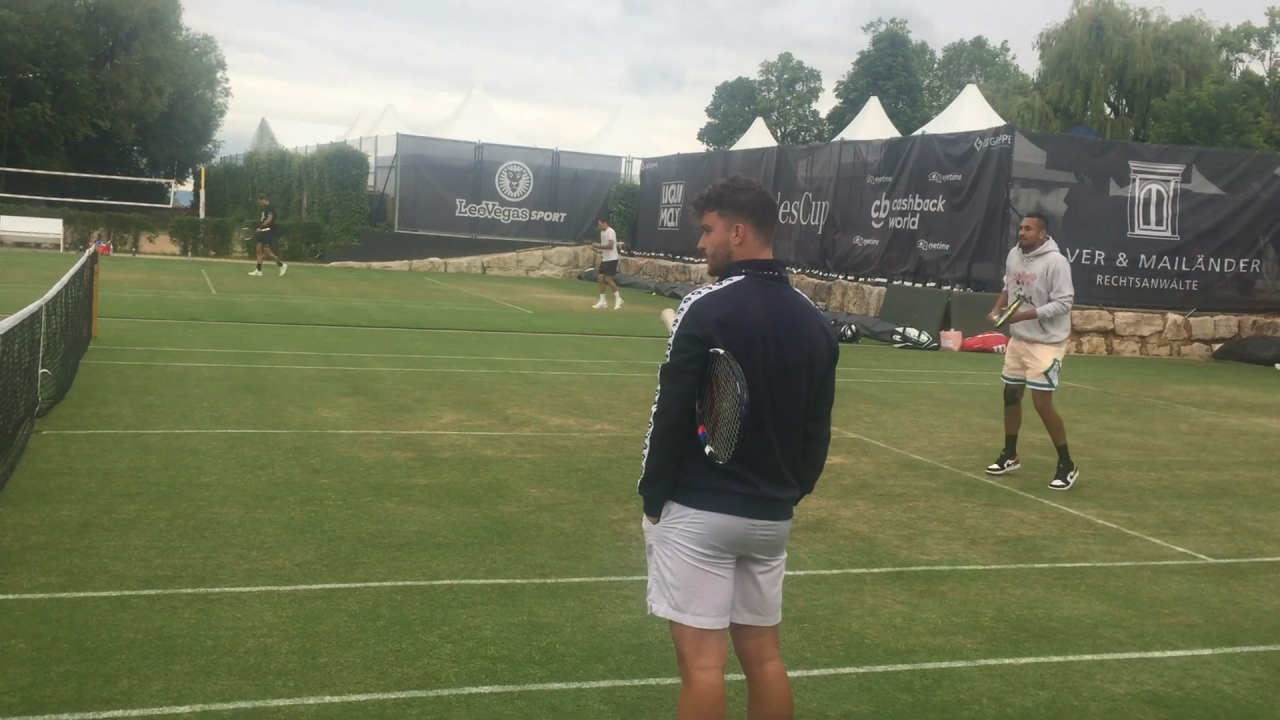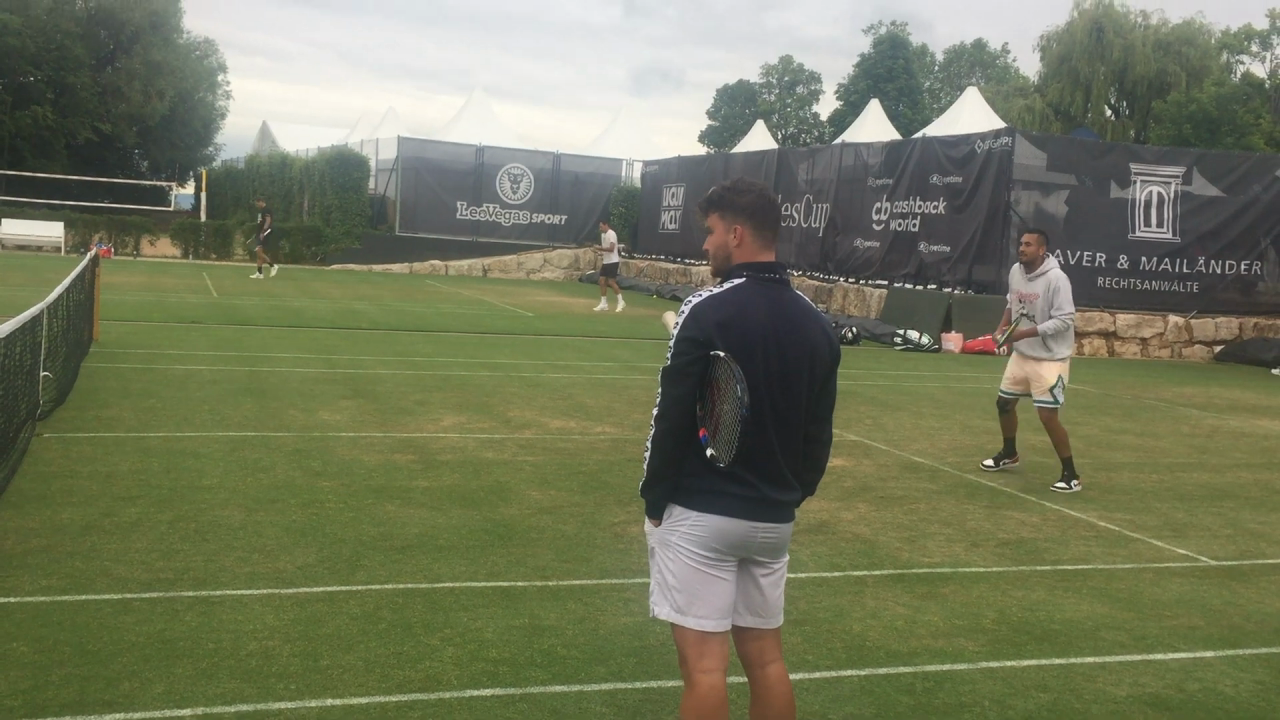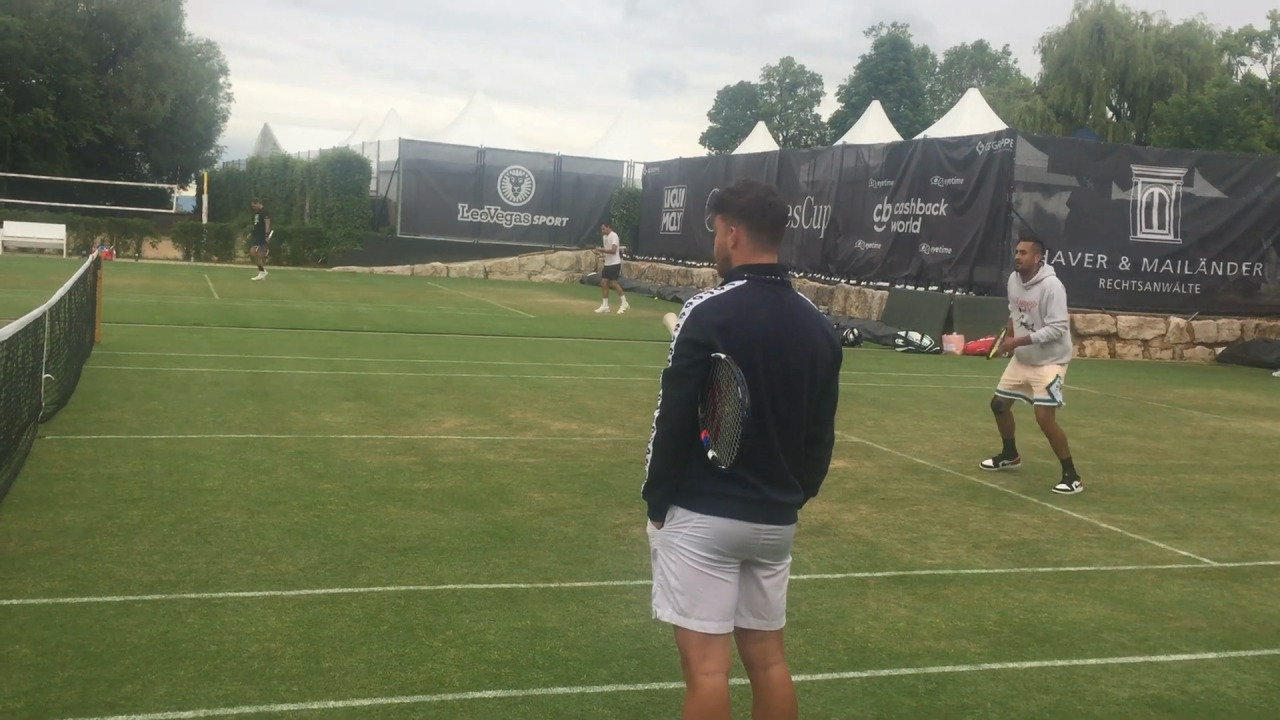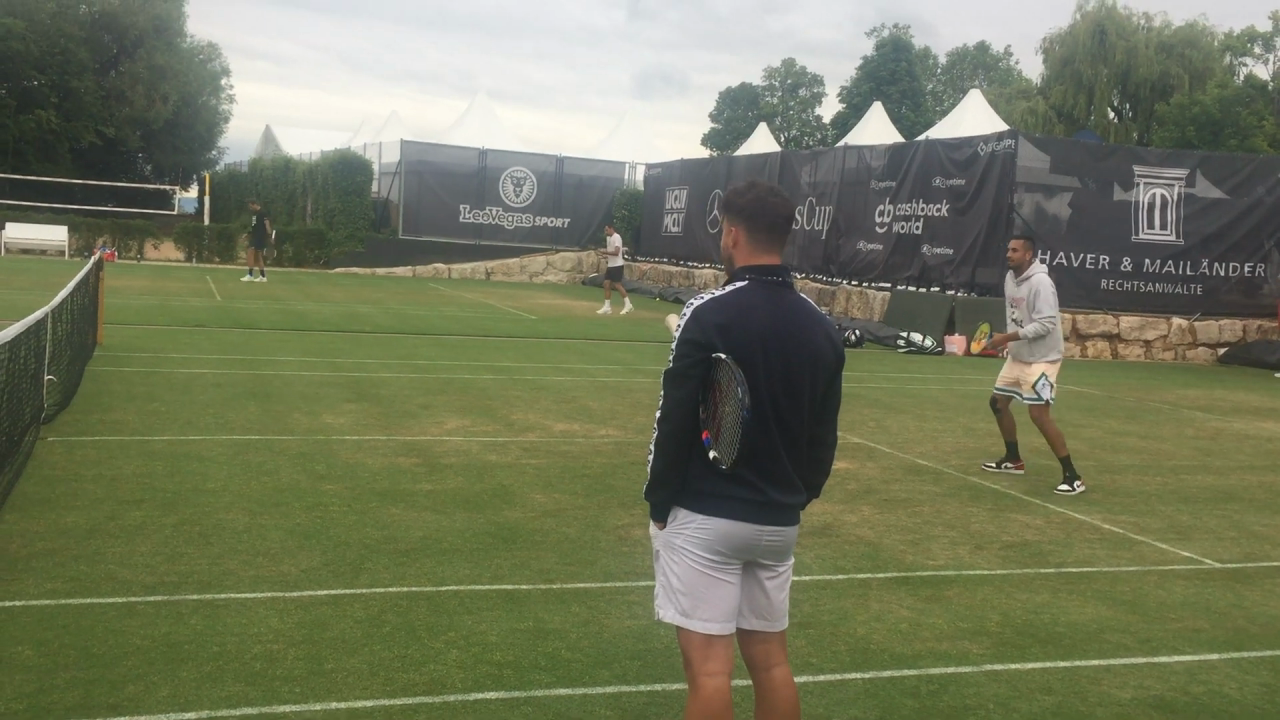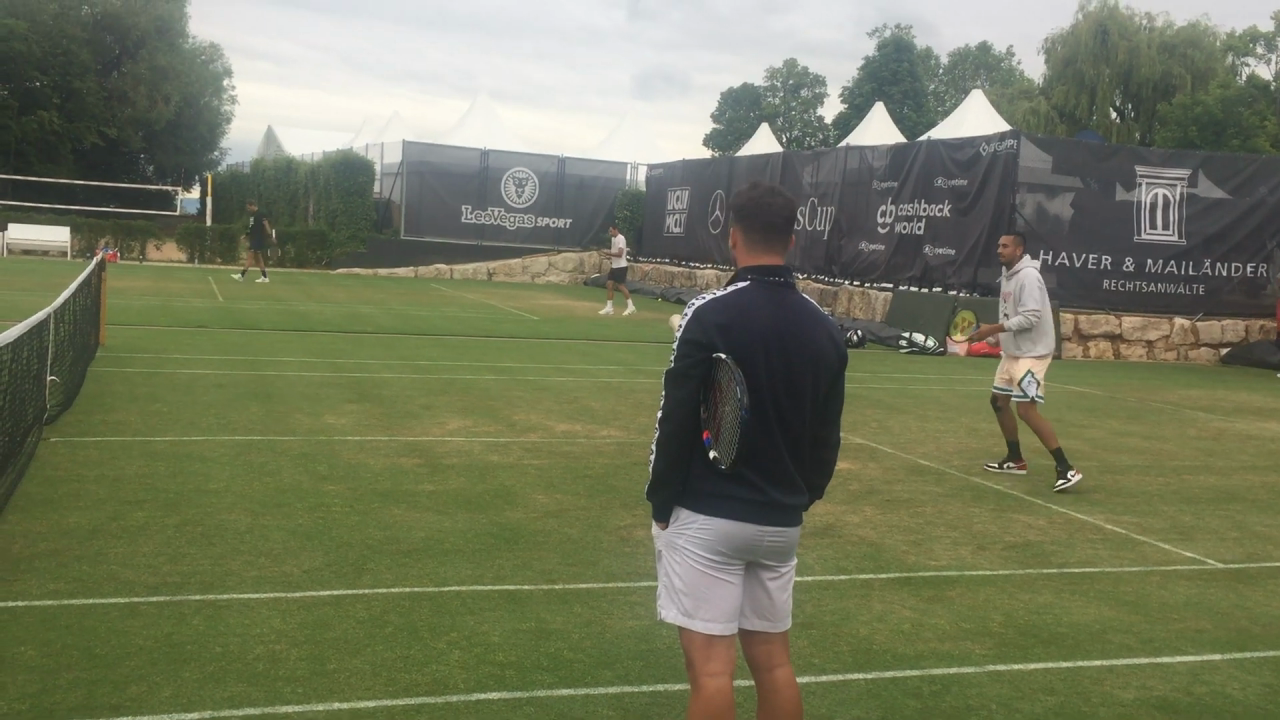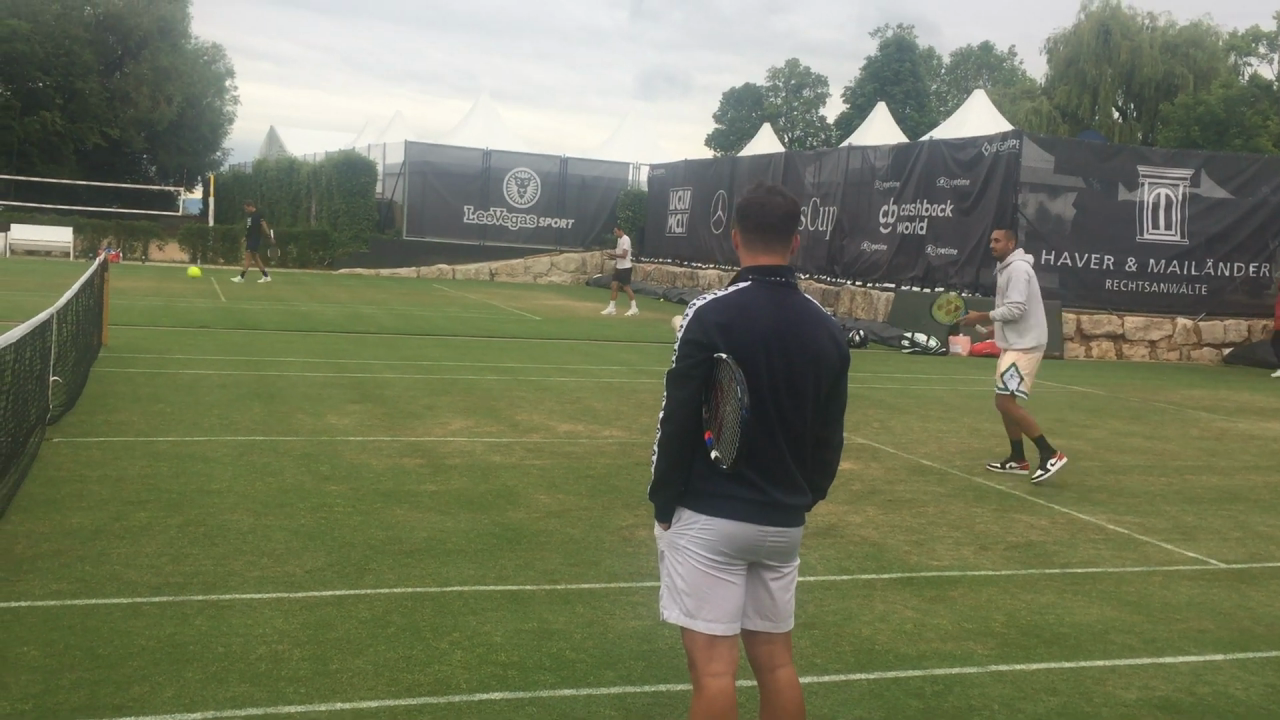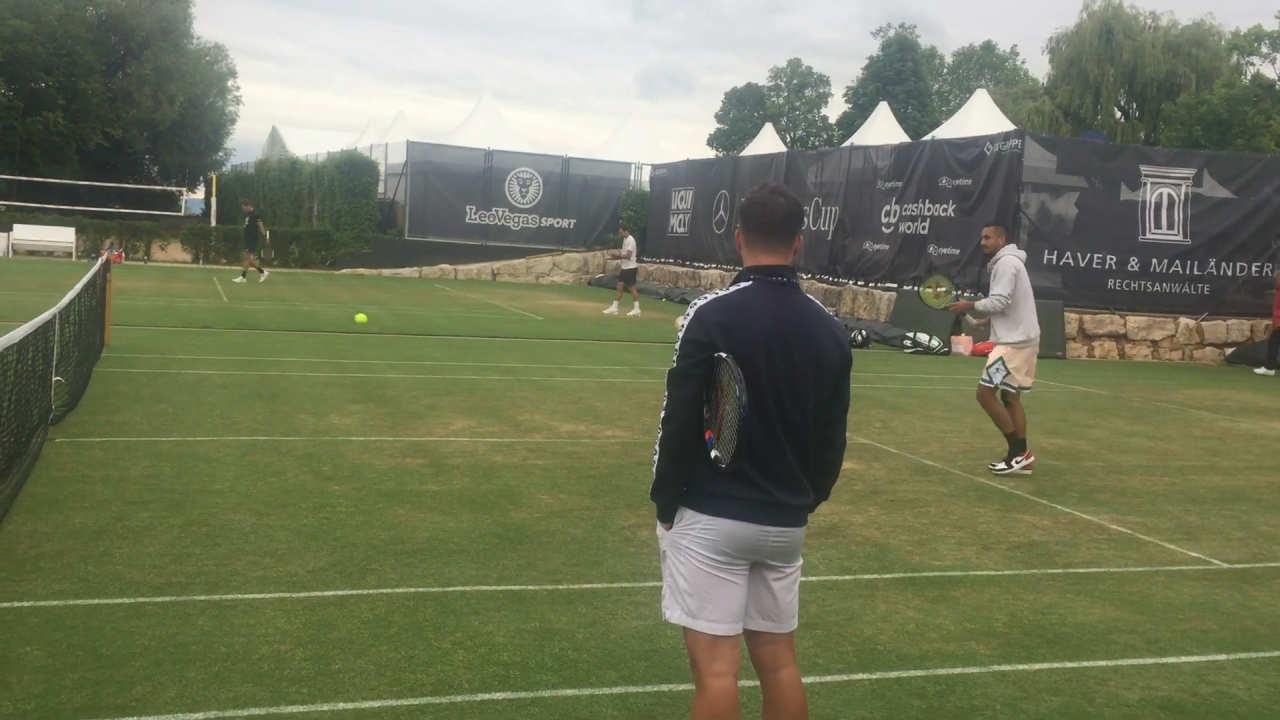
dt=0.1s
person 1, frame 1
left shoulder: (707, 309)
right shoulder: (814, 321)
left elbow: (671, 414)
right elbow: (818, 430)
left wrist: (652, 496)
left hip: (698, 512)
right hip: (771, 516)
left knee: (701, 661)
right knee: (763, 654)
person 1, frame 2
left shoulder: (708, 311)
right shoulder: (816, 324)
left elbow: (672, 417)
right elbow: (819, 433)
left wrist: (654, 498)
left hip: (700, 514)
right hip: (773, 519)
left knee: (703, 662)
right knee: (765, 656)
person 1, frame 3
left shoulder: (708, 313)
right shoulder: (818, 326)
left elbow: (674, 419)
right elbow: (821, 435)
left wrist: (656, 501)
left hip: (702, 516)
right hip: (775, 521)
left knee: (706, 664)
right knee: (768, 658)
person 1, frame 4
left shoulder: (710, 314)
right shoulder: (821, 328)
left elbow: (675, 420)
right elbow: (824, 436)
left wrist: (659, 502)
left hip: (704, 517)
right hip: (778, 522)
left knee: (708, 665)
right knee: (770, 659)
person 1, frame 5
left shoulder: (712, 314)
right shoulder: (824, 328)
left elbow: (677, 420)
right elbow: (827, 437)
left wrist: (660, 502)
left hip: (706, 517)
right hip: (780, 522)
left knee: (710, 665)
right knee: (773, 659)
person 1, frame 6
left shoulder: (712, 315)
right shoulder: (826, 328)
left elbow: (679, 420)
right elbow: (830, 437)
left wrist: (663, 502)
left hip: (709, 517)
right hip: (783, 522)
left knee: (713, 665)
right knee: (775, 659)
person 1, frame 7
left shoulder: (714, 315)
right shoulder: (829, 328)
left elbow: (680, 420)
right elbow: (833, 438)
left wrist: (665, 502)
left hip: (711, 517)
right hip: (785, 522)
left knee: (715, 665)
right knee: (779, 660)
person 2, frame 1
left shoulder: (1056, 262)
right shoulder: (1014, 255)
left elbow: (1063, 303)
left wrist: (1027, 314)
right wrist: (998, 308)
left hip: (1046, 342)
right hip: (1019, 338)
left knee: (1041, 403)
right knee: (1011, 395)
left ankle: (1066, 465)
right ankle: (1009, 454)
person 2, frame 2
left shoulder: (1056, 279)
right shoulder: (1015, 272)
left elbow: (1065, 321)
left wrist: (1028, 332)
right wrist: (1002, 326)
left hip: (1051, 358)
right hip: (1022, 354)
left knee: (1048, 417)
right knee: (1004, 404)
left ankle: (1070, 473)
right ankle: (1009, 454)
person 2, frame 3
left shoulder: (1051, 286)
right shoulder: (1013, 279)
left elbow: (1058, 328)
left wrist: (1020, 341)
right wrist: (1008, 336)
left hip: (1049, 361)
right hip: (1022, 359)
left knee: (1044, 418)
right knee: (999, 405)
left ankle: (1071, 475)
right ankle: (1009, 455)
person 2, frame 4
left shoulder: (1040, 283)
right shoulder: (1010, 278)
left elbow: (1044, 325)
left wrist: (1007, 337)
right wrist: (1004, 339)
left hip: (1042, 359)
right hip: (1018, 357)
left knee: (1040, 415)
right knee: (998, 402)
left ankle: (1071, 475)
right ankle: (1013, 458)
person 2, frame 5
left shoulder: (1028, 277)
right shoulder: (1007, 274)
left elbow: (1029, 318)
left wrist: (993, 329)
right wrist: (994, 332)
left hip: (1032, 354)
right hip: (1012, 352)
left knee: (1027, 411)
right knee: (999, 401)
left ankle: (1066, 468)
right ankle: (1015, 459)
person 2, frame 6
left shoulder: (1018, 269)
right shoulder: (1005, 268)
left elbow: (1014, 309)
left wrist: (982, 317)
right wrist: (991, 324)
left hip: (1024, 347)
right hip: (1016, 345)
left knee: (1005, 403)
right knee: (1007, 401)
left ankle: (1051, 454)
right ankle: (1017, 459)
person 2, frame 7
left shoulder: (1007, 263)
right shoulder: (1004, 263)
left elbow: (998, 302)
left wrist: (968, 306)
right wrist: (979, 312)
left hip: (1014, 342)
right hip: (1021, 340)
left knee: (985, 394)
right knee: (1011, 398)
left ankle: (1019, 452)
right ankle: (1021, 459)
